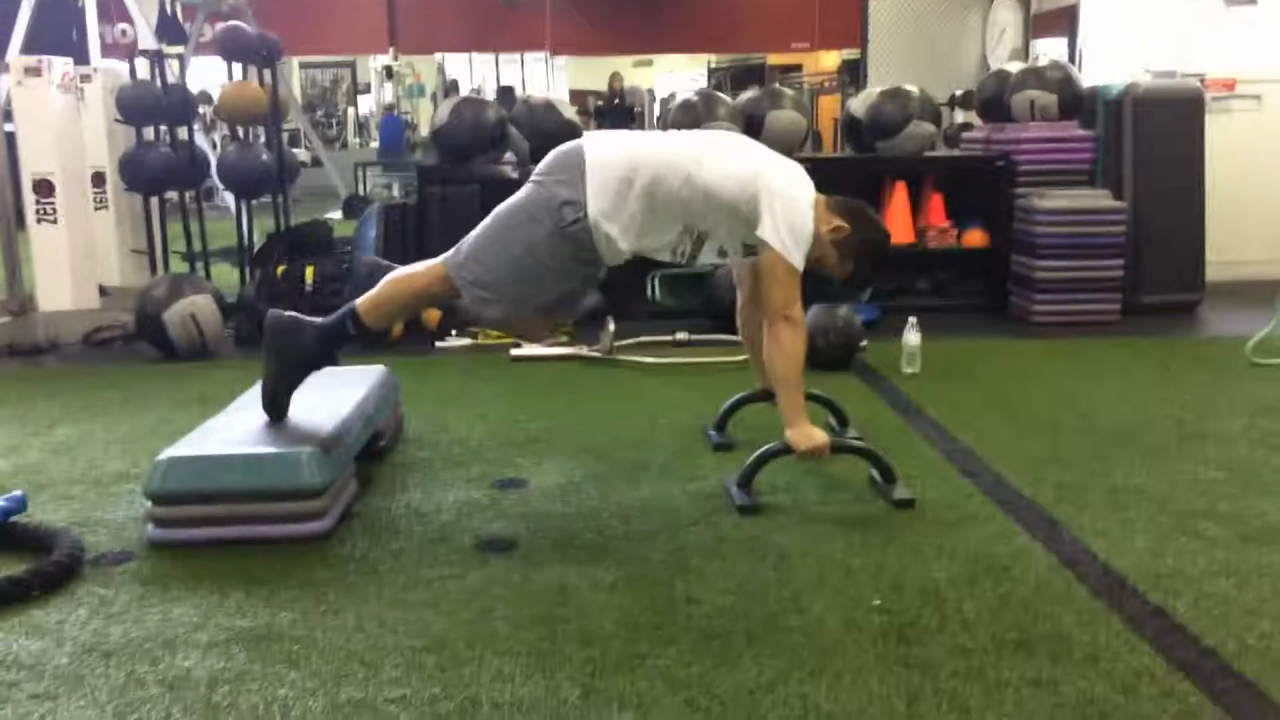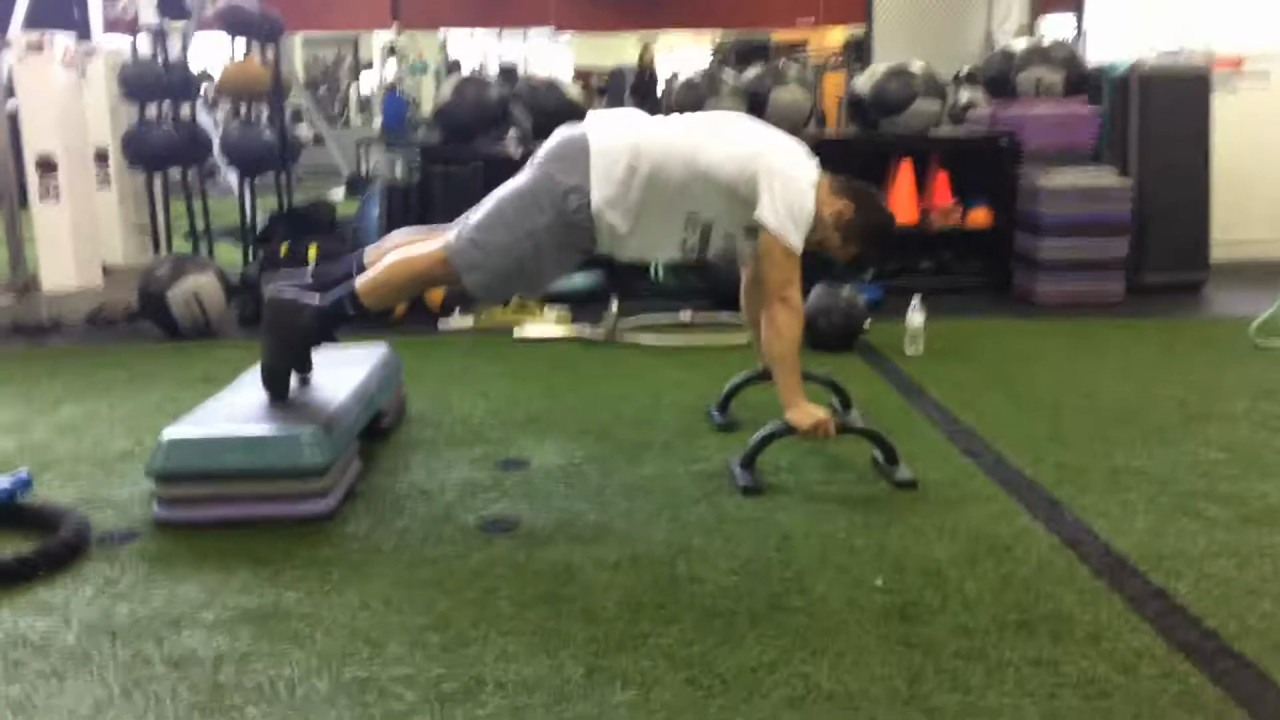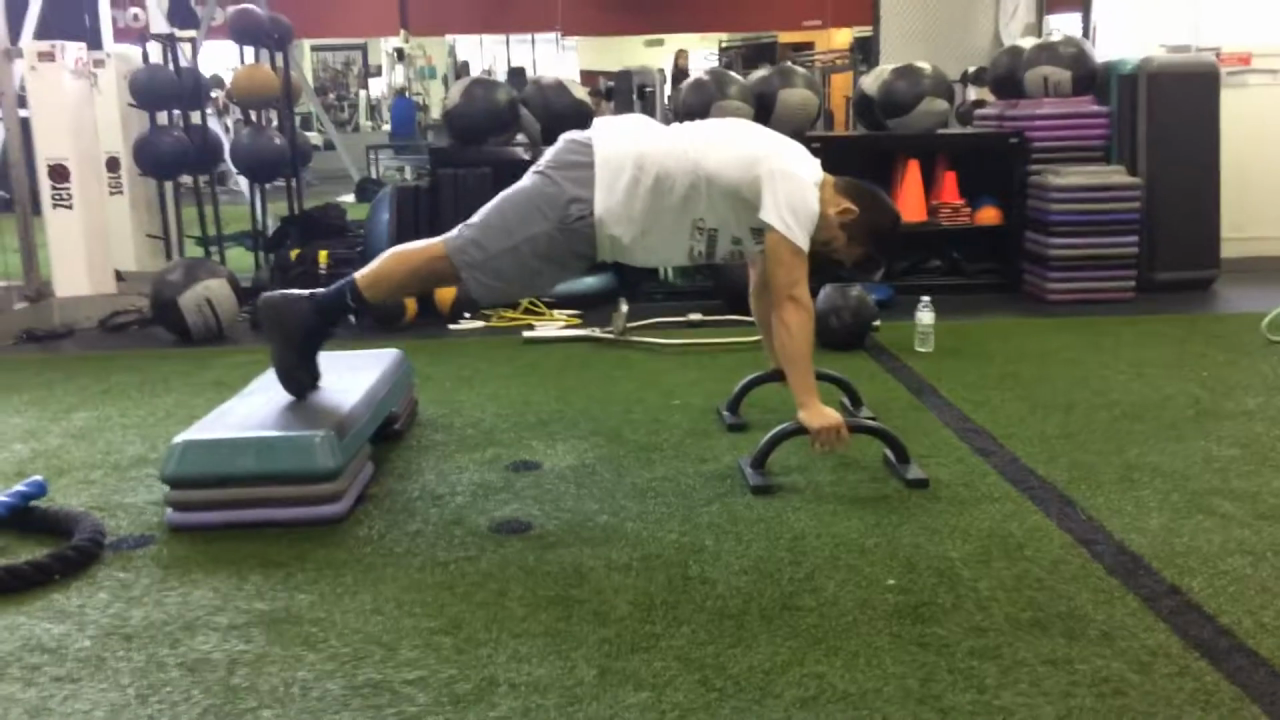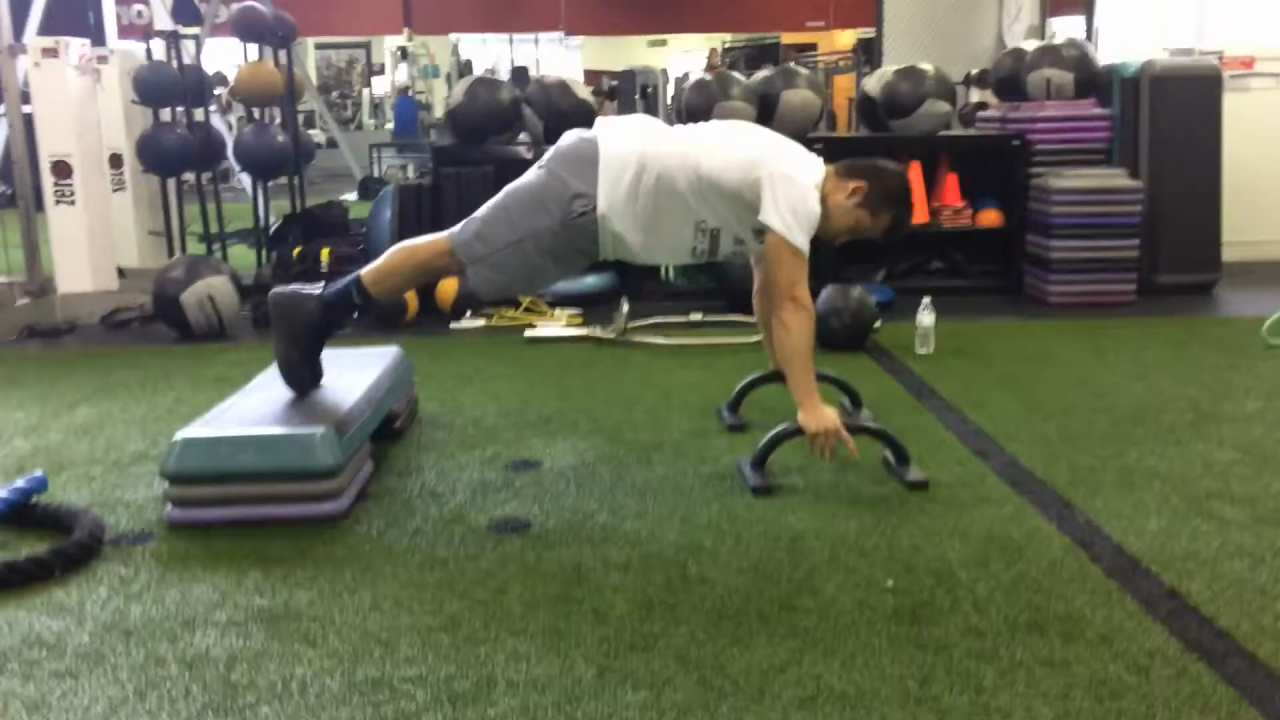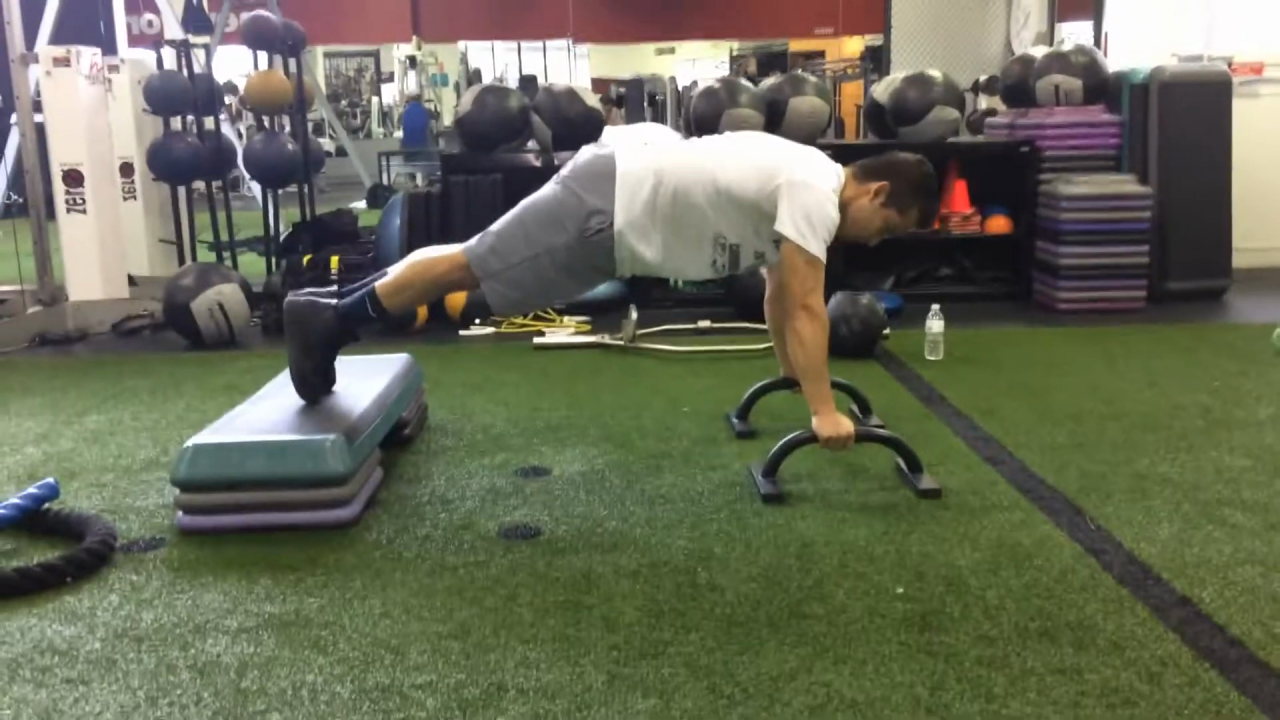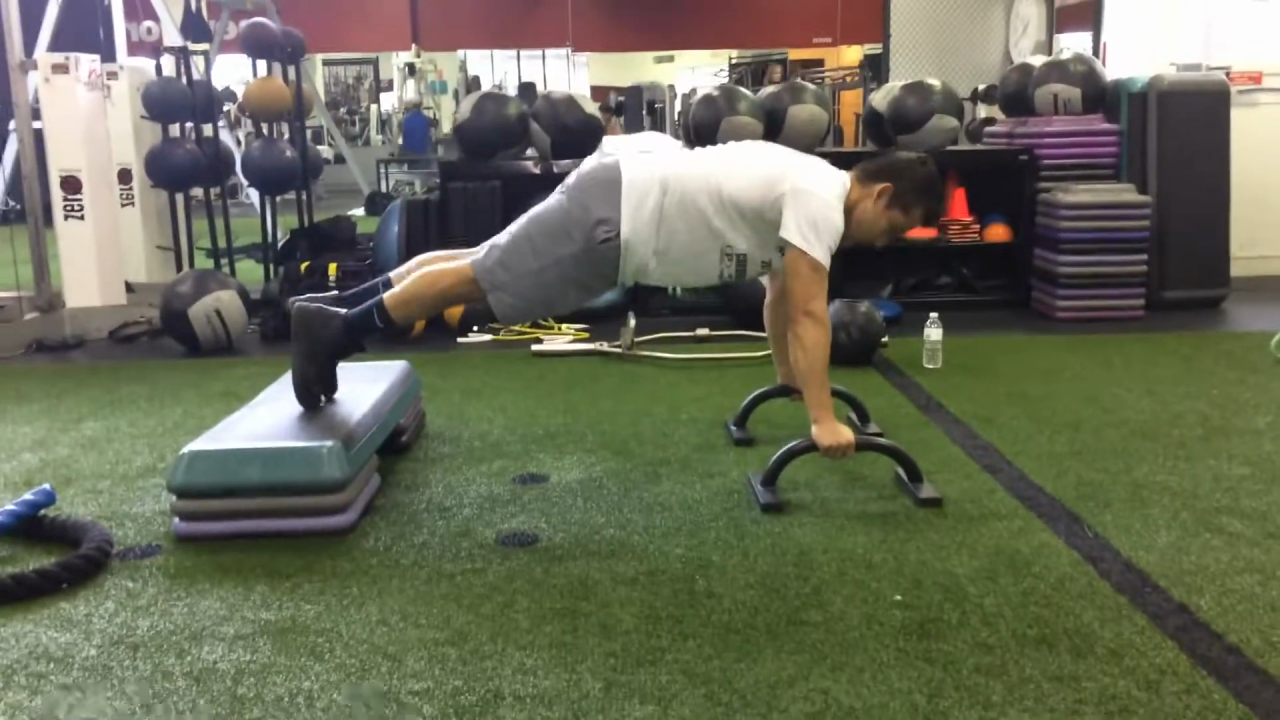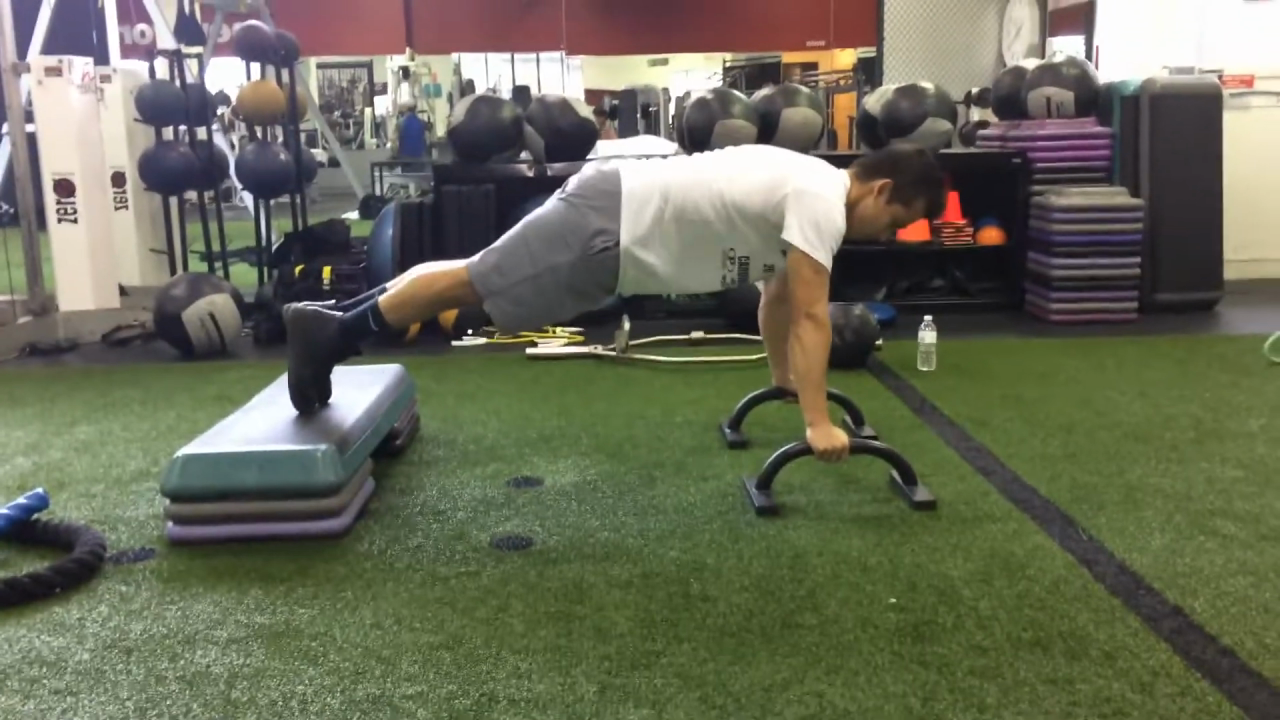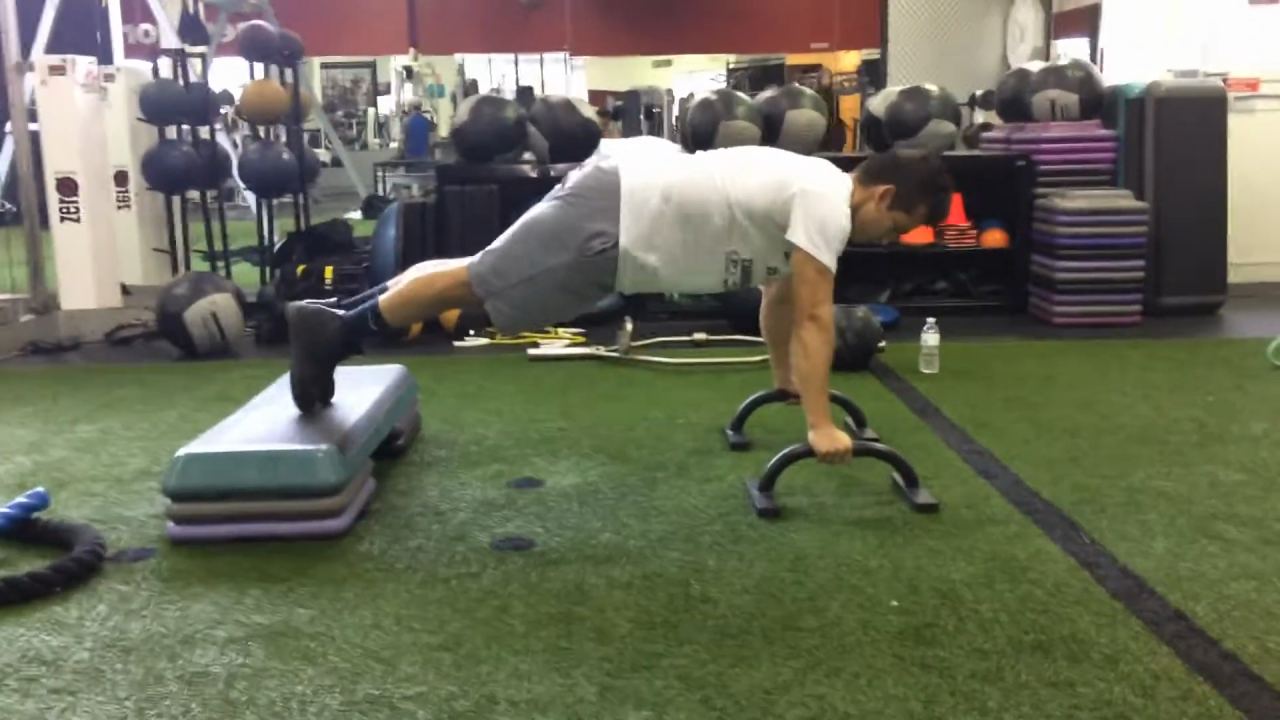
dt=0.3s
person 1, frame 1
left shoulder: (771, 199)
right shoulder: (794, 208)
left elbow: (753, 300)
right elbow: (785, 318)
left wrist: (768, 383)
right wrist: (796, 423)
left hip: (600, 194)
right hip: (587, 194)
left knee: (536, 320)
right knee: (455, 276)
left ankle: (392, 288)
right ankle: (311, 340)
person 1, frame 2
left shoulder: (777, 176)
right shoulder: (794, 189)
left elbow: (756, 282)
right elbow: (782, 299)
left wrist: (771, 366)
right wrist: (795, 403)
left hip: (598, 168)
right hip: (589, 183)
left knee: (454, 241)
right knee: (453, 260)
left ankle: (319, 288)
right ankle: (308, 319)
person 1, frame 3
left shoulder: (780, 181)
right shoulder: (797, 190)
left elbow: (764, 282)
right elbow: (791, 300)
left wrist: (782, 366)
right wrist: (808, 402)
left hip: (603, 177)
right hip: (591, 188)
left knee: (457, 255)
right knee: (451, 256)
left ankle: (315, 307)
right ankle: (307, 312)
person 1, frame 4
left shoulder: (784, 182)
right shoulder: (798, 187)
left elbow: (768, 285)
right elbow: (792, 299)
left wrist: (782, 365)
right wrist: (810, 403)
left hip: (604, 178)
right hip: (593, 188)
left knee: (461, 249)
right knee: (456, 253)
left ankle: (323, 301)
right ankle: (315, 309)
person 1, frame 5
left shoulder: (806, 183)
right shoulder: (817, 196)
left elbow: (780, 290)
right elbow: (805, 307)
left wrist: (792, 371)
right wrist: (824, 410)
left hip: (617, 194)
right hip: (607, 204)
left knee: (473, 261)
right knee: (470, 267)
left ankle: (338, 303)
right ankle: (329, 320)
person 1, frame 6
left shoulder: (809, 192)
right shoulder: (821, 202)
left elbow: (781, 297)
right elbow: (808, 313)
left wrist: (789, 376)
right wrist: (823, 418)
left hip: (619, 201)
right hip: (613, 216)
left knee: (478, 267)
right knee: (475, 280)
left ankle: (342, 306)
right ankle: (336, 329)
person 1, frame 7
left shoulder: (808, 190)
right shoulder: (823, 203)
left elbow: (778, 296)
right elbow: (810, 316)
left wrist: (784, 378)
right wrist: (818, 422)
left hip: (617, 212)
right hip: (609, 224)
left knee: (473, 277)
right knee: (472, 283)
left ankle: (338, 316)
right ankle: (331, 332)
person 1, frame 8
left shoulder: (811, 193)
right shoulder: (828, 204)
left elbow: (781, 299)
right elbow: (813, 317)
left wrist: (785, 378)
right wrist: (820, 424)
left hip: (618, 201)
right hip: (608, 223)
left knee: (475, 276)
right knee: (473, 284)
left ankle: (340, 315)
right ankle: (335, 329)
